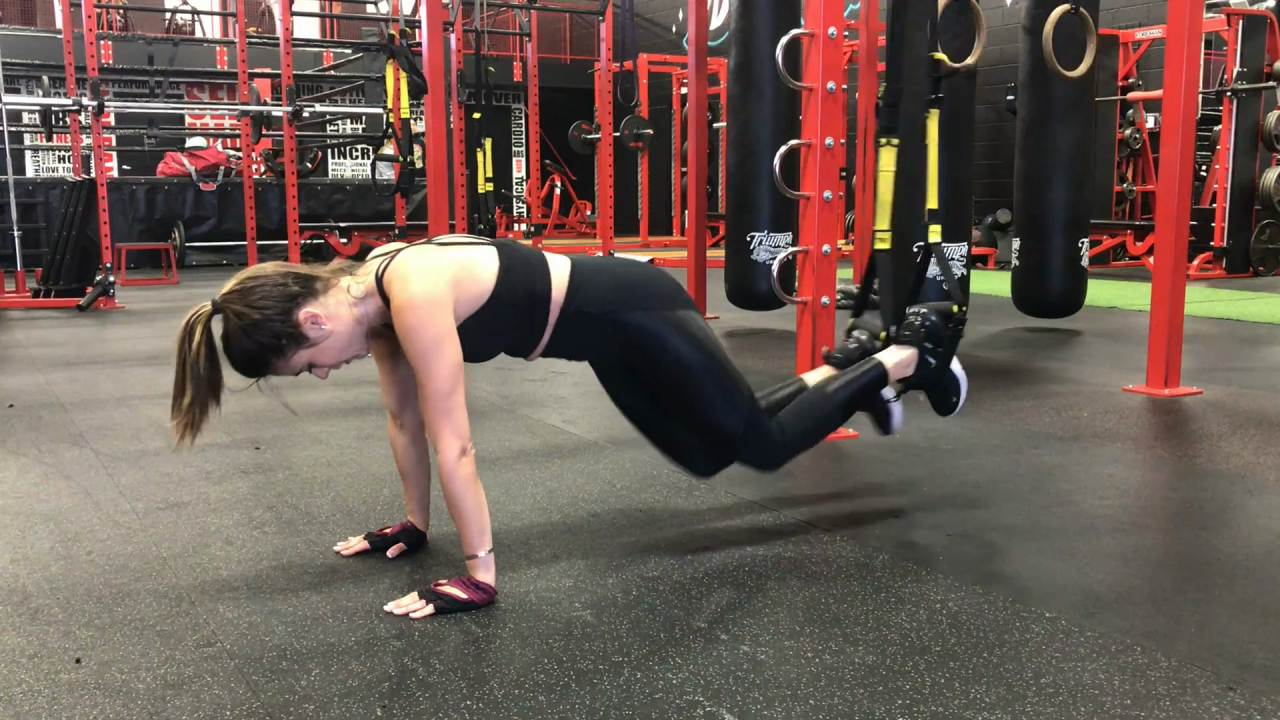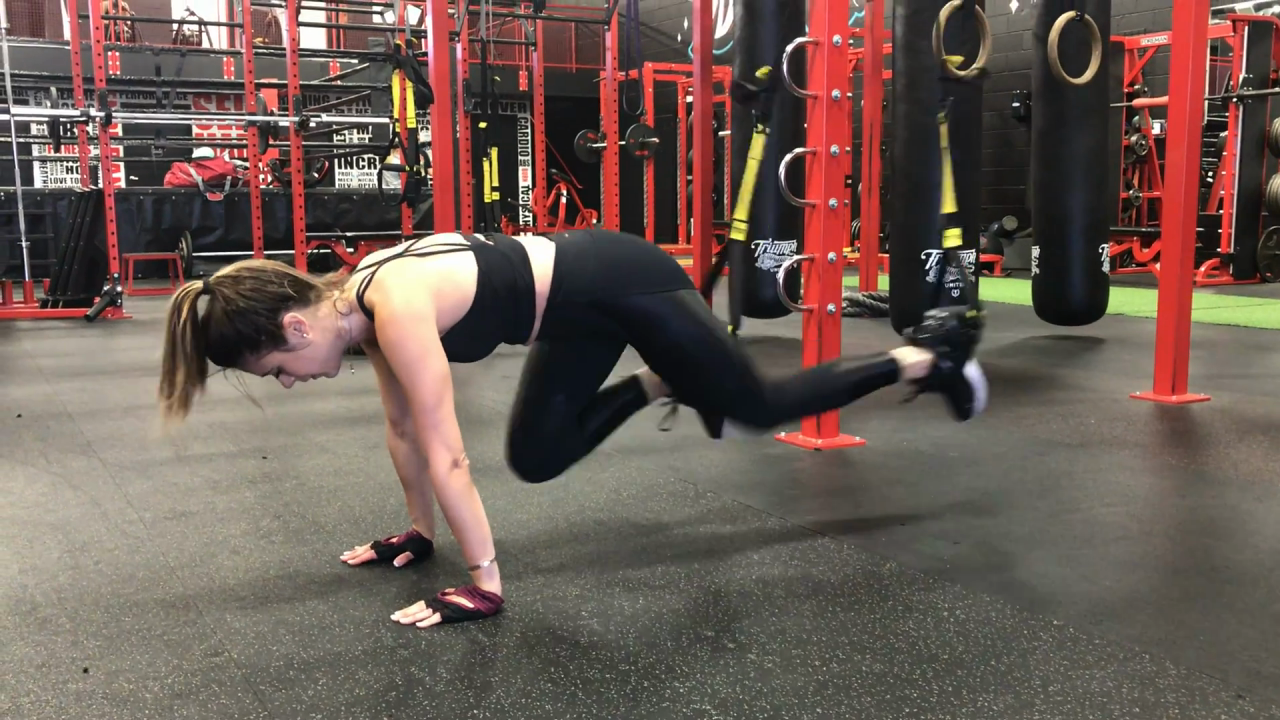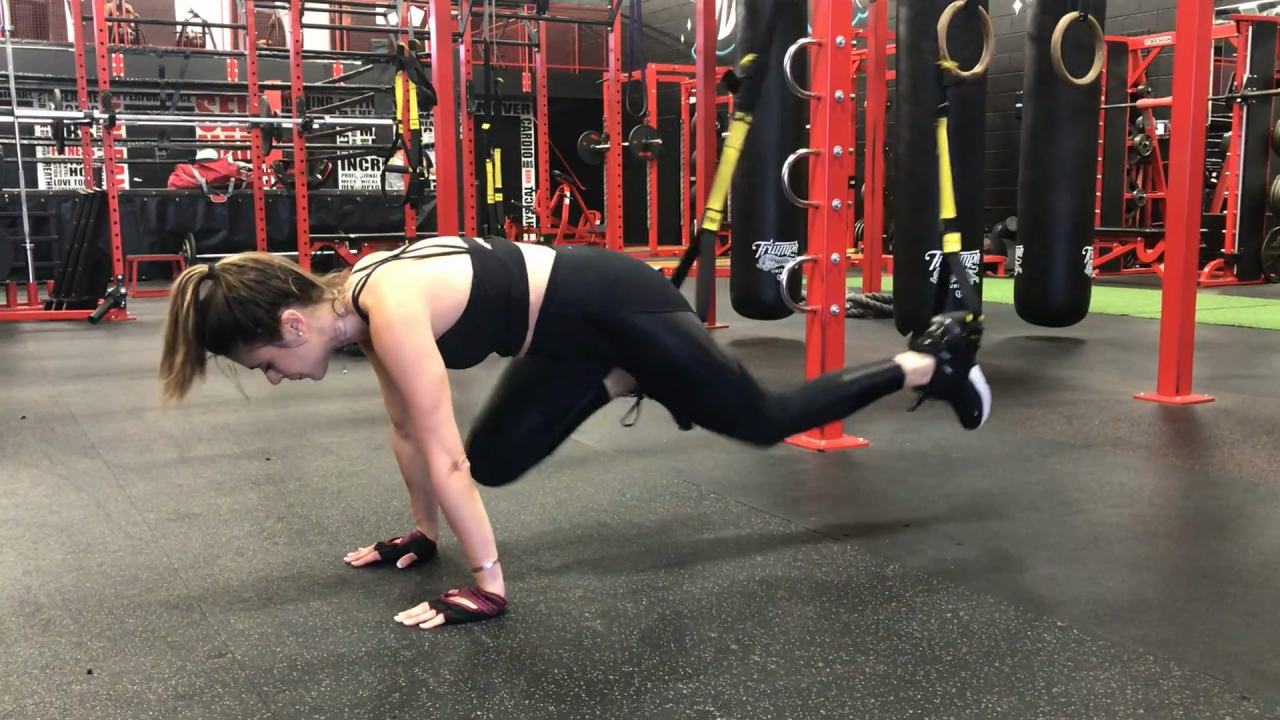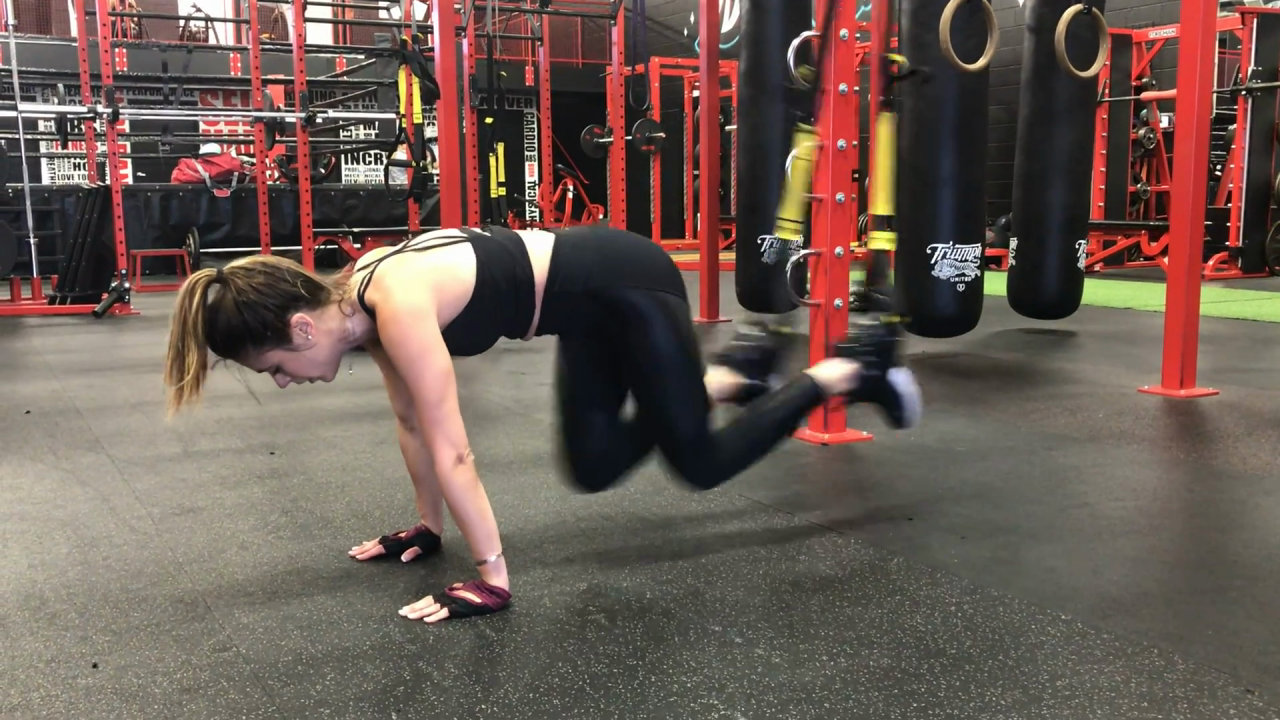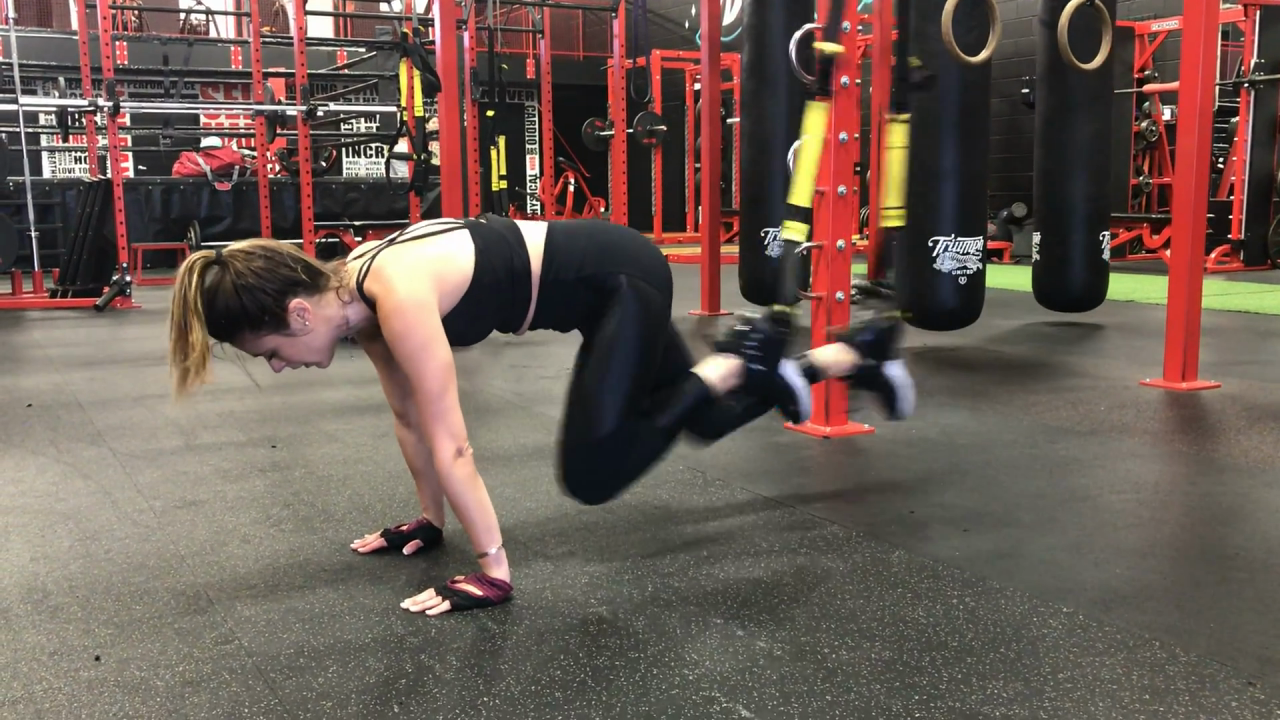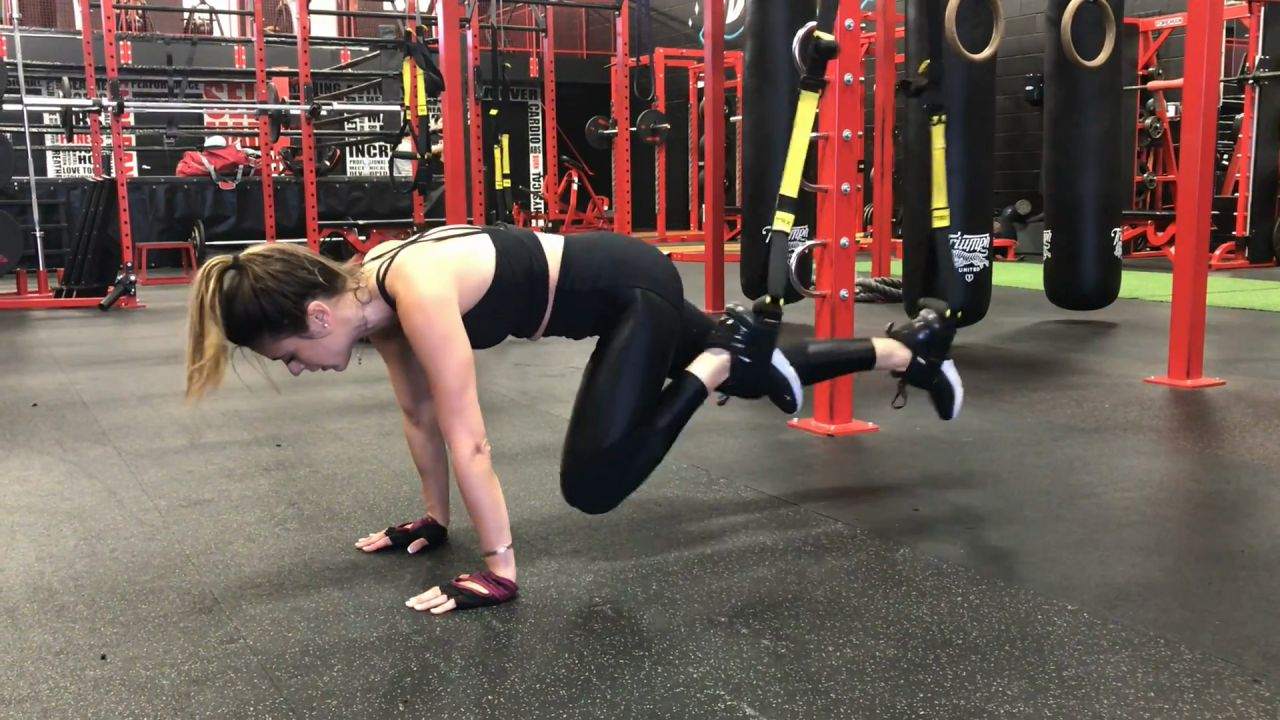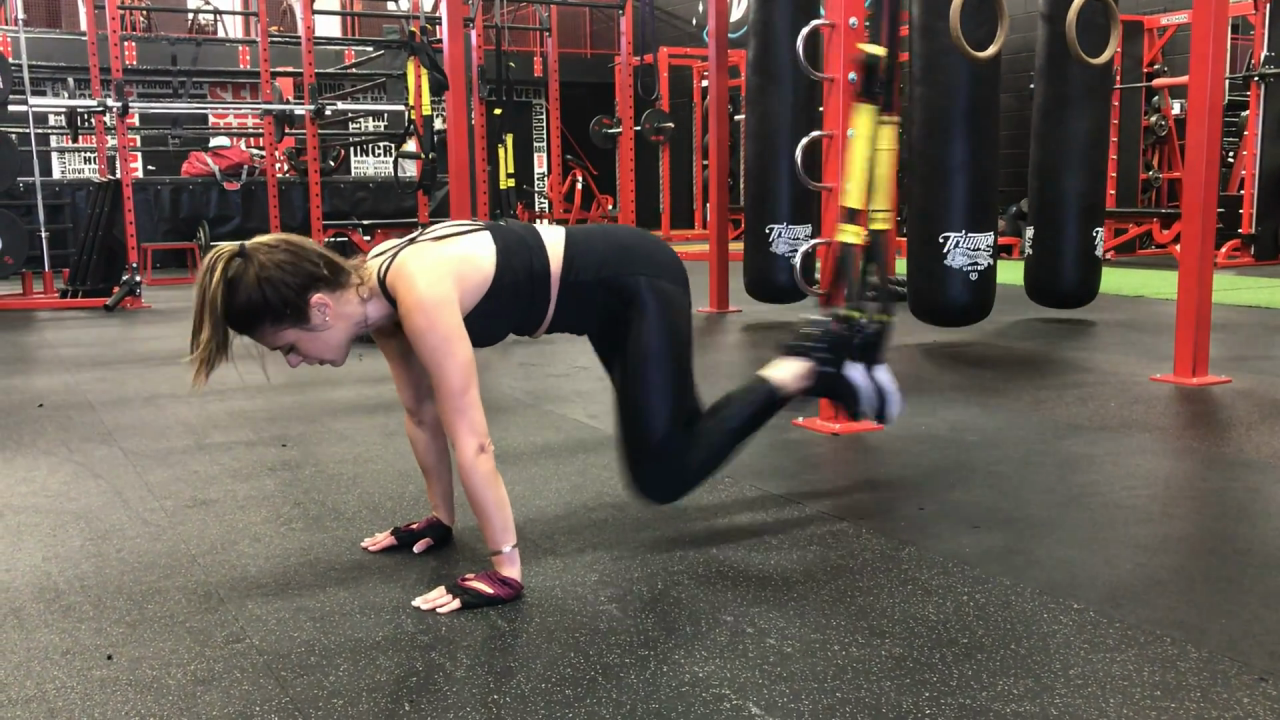
dt=0.7s
person 1, frame 1
left shoulder: (412, 294)
right shoulder: (368, 296)
left elbow: (451, 441)
right elbow: (404, 419)
left wrist: (481, 573)
right wrist: (413, 523)
left hip: (633, 313)
right hip: (605, 334)
left knee: (761, 441)
right knee: (710, 459)
left ankle: (911, 357)
right ankle: (841, 371)
person 1, frame 2
left shoulder: (395, 310)
right shoulder: (361, 300)
left elbow: (444, 454)
right elbow: (403, 427)
left wrist: (486, 582)
right wrist: (419, 532)
left hip: (620, 285)
right hip: (583, 293)
left knee: (757, 403)
right knee: (535, 456)
left ankle: (931, 355)
right ankle: (664, 383)
person 1, frame 3
left shoulder: (389, 313)
right shoulder: (358, 294)
left elbow: (444, 457)
right elbow: (407, 430)
left wrist: (488, 583)
right wrist: (423, 533)
left hip: (614, 307)
right hip: (576, 320)
left knee: (761, 420)
right knee: (498, 457)
left ankle: (930, 363)
right ankle: (612, 386)
person 1, frame 4
left shoulder: (394, 308)
right shoulder: (354, 302)
left elbow: (450, 449)
right elbow: (412, 423)
left wrist: (492, 576)
right wrist: (427, 527)
left hip: (622, 287)
right hip: (590, 289)
left knee: (701, 462)
right knee: (593, 470)
left ankle: (850, 369)
right ankle: (729, 374)
person 1, frame 5
left shoulder: (395, 296)
right shoulder: (354, 290)
left elbow: (448, 441)
right elbow: (408, 415)
left wrist: (492, 569)
right wrist: (428, 520)
left hip: (615, 277)
right hip: (588, 278)
left knee: (590, 474)
right knee: (695, 420)
left ankle: (723, 367)
right ankle: (852, 353)
person 1, frame 6
left shoulder: (415, 294)
right shoulder: (371, 291)
left elbow: (466, 439)
right elbow: (418, 414)
left wrist: (500, 568)
right wrist: (432, 518)
left hip: (628, 287)
right hip: (604, 289)
left knee: (591, 485)
right knee: (751, 373)
left ankle: (721, 358)
right ankle: (909, 350)
person 1, frame 7
left shoulder: (417, 292)
right shoulder: (367, 286)
left elbow: (469, 438)
right elbow: (419, 413)
left wrist: (504, 568)
right wrist: (438, 518)
left hip: (635, 277)
right hip: (596, 284)
left knee: (665, 476)
right knee: (680, 434)
left ankle: (811, 363)
right ankle: (841, 361)
